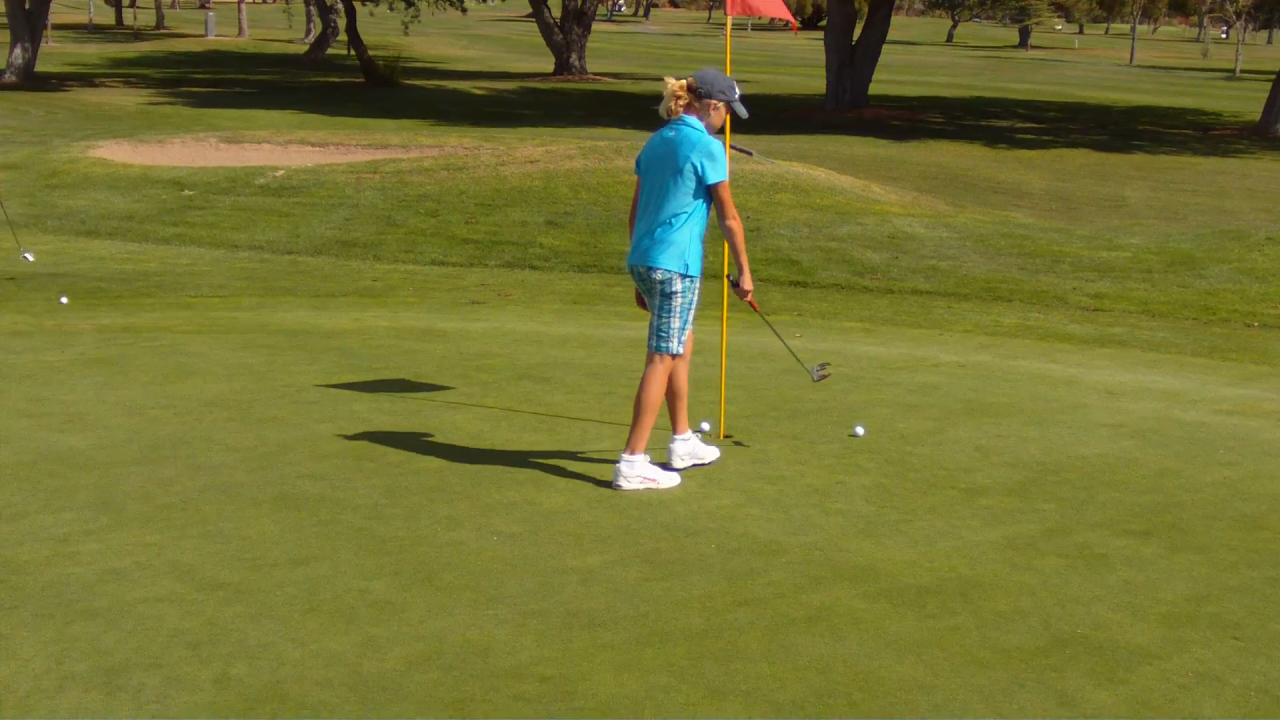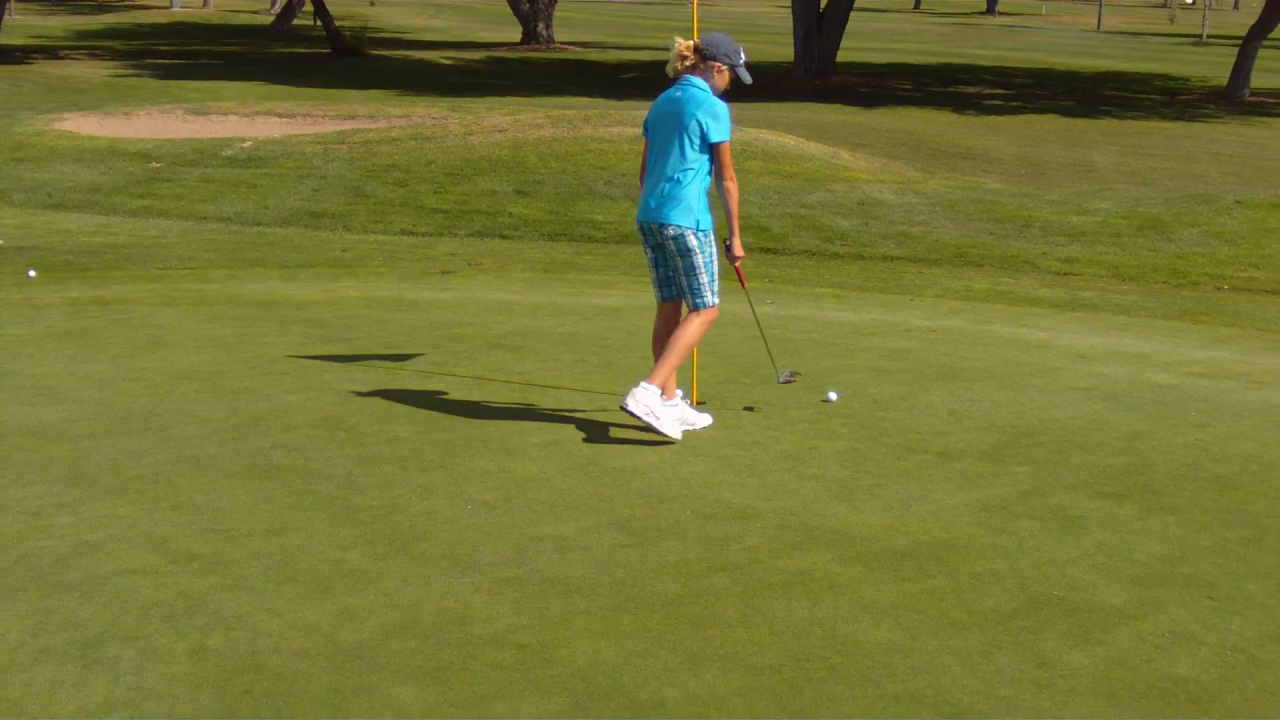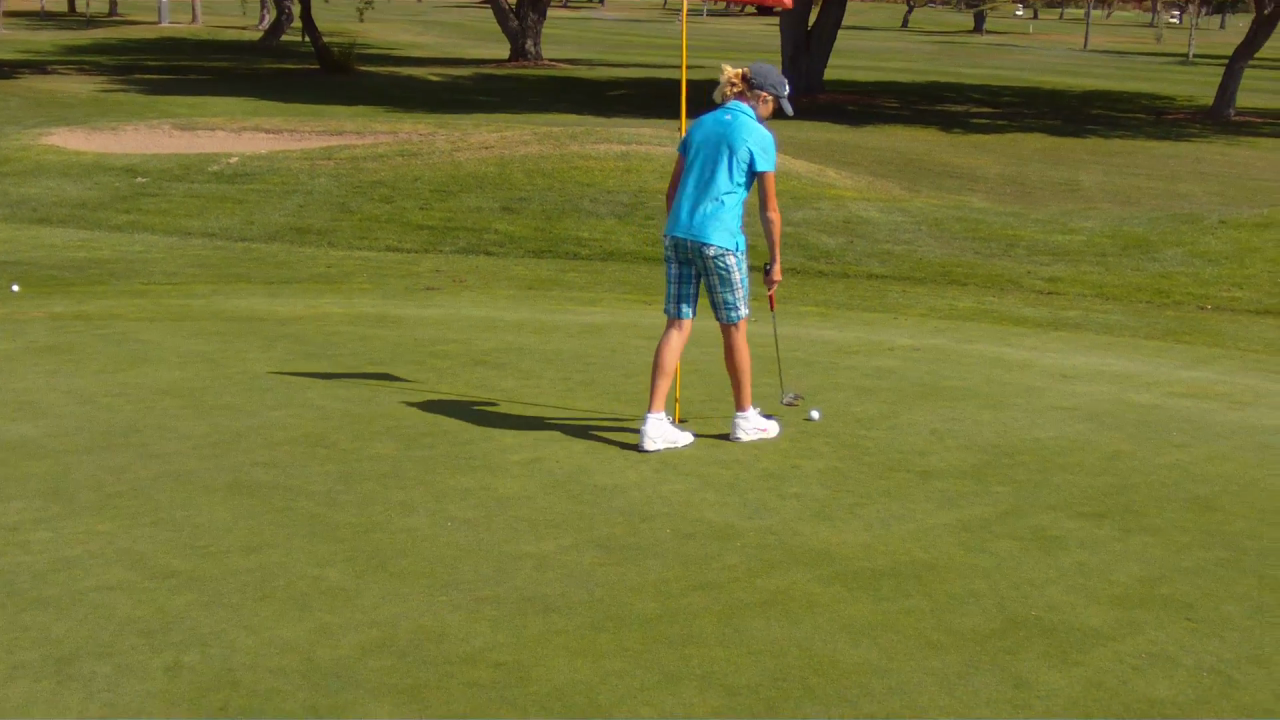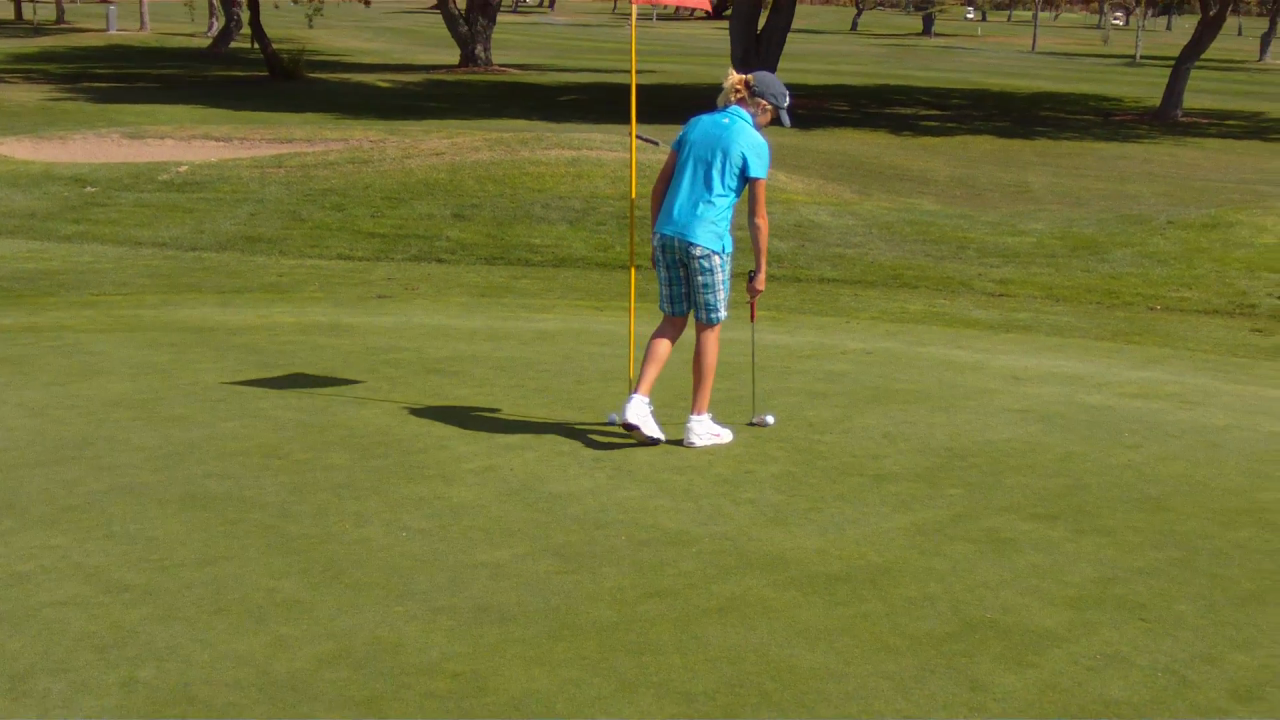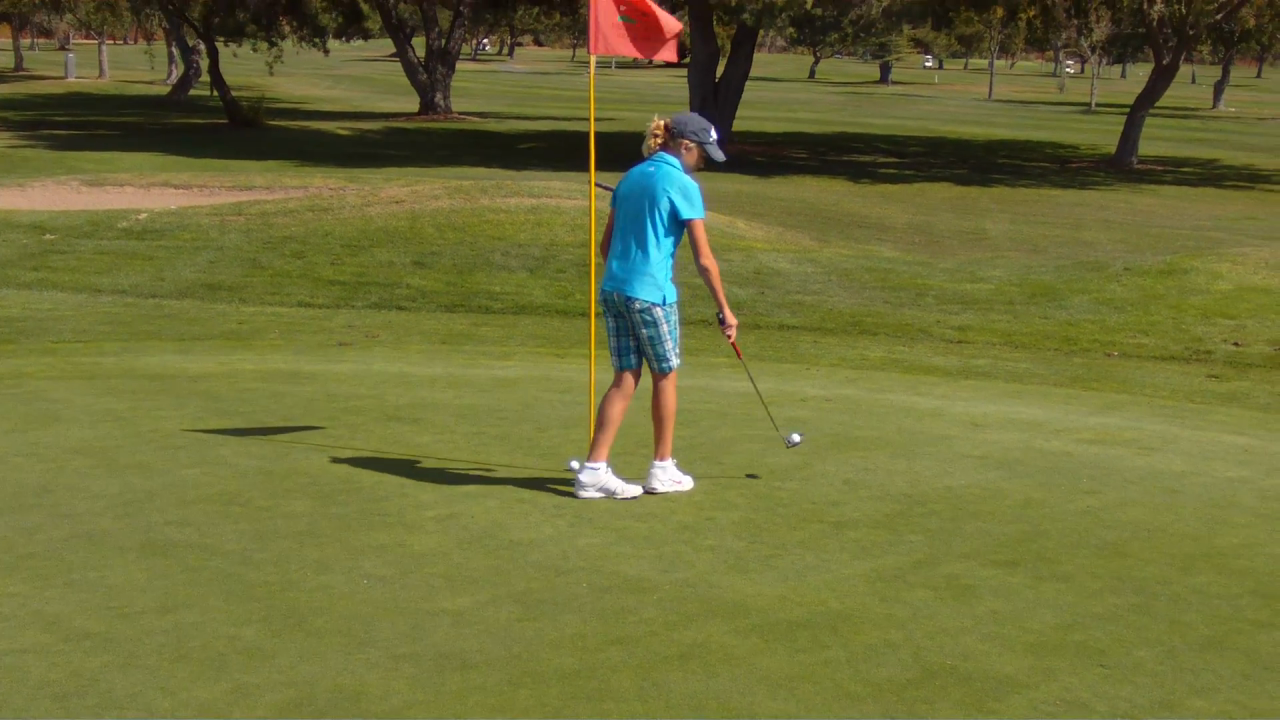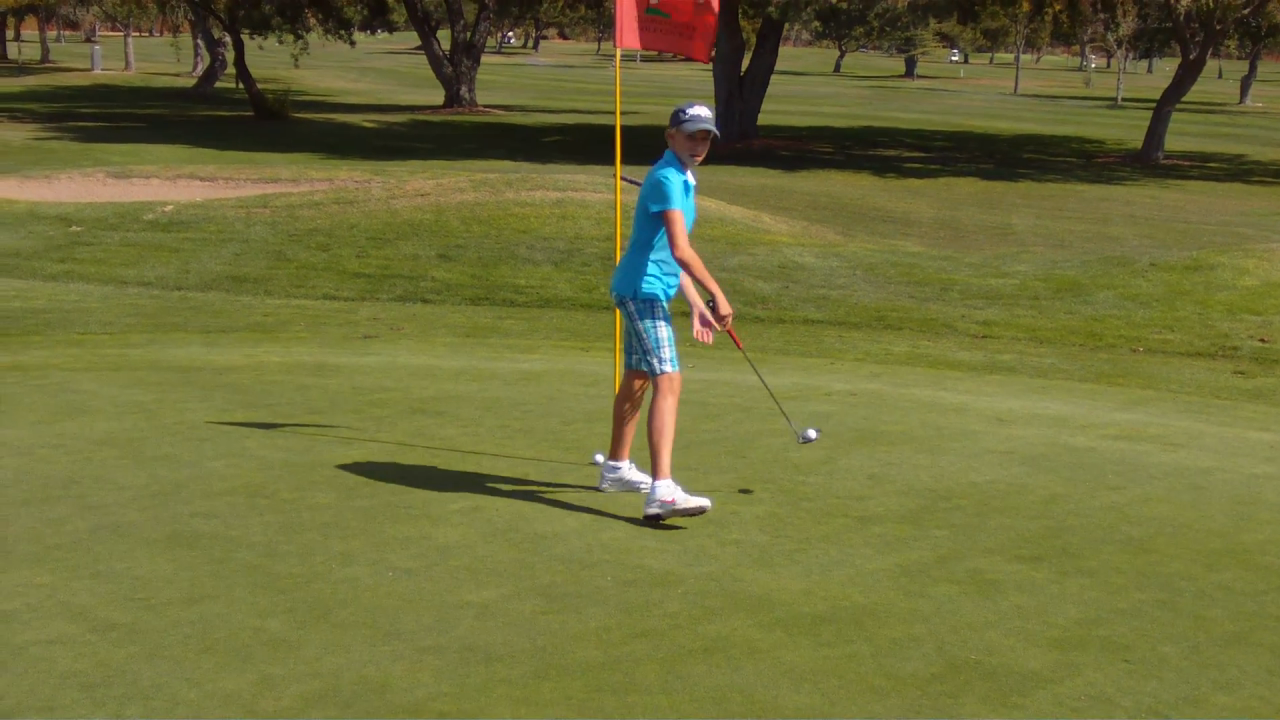
dt=0.5s
person 1, frame 1
left shoulder: (657, 141)
right shoulder: (707, 147)
left elbow: (634, 212)
right elbow: (729, 217)
right wrist: (743, 270)
left hip: (643, 260)
right hip: (676, 264)
left knee: (681, 345)
right knee: (662, 358)
left ankle: (683, 442)
right ankle: (632, 463)
person 1, frame 2
left shoulder: (663, 103)
right shoulder: (712, 107)
right elbow: (726, 178)
right wrist: (735, 236)
left hip: (649, 216)
right hip: (686, 220)
left knee: (670, 308)
right knee: (704, 311)
left ankle: (673, 404)
right ankle: (648, 392)
person 1, frame 3
left shoulder: (701, 125)
right shoulder: (759, 136)
left elbow: (674, 188)
right elbow: (769, 208)
right wrist: (775, 261)
left hip: (679, 234)
right hip: (720, 241)
left knee: (678, 326)
right knee: (735, 327)
left ankle: (655, 422)
right ankle: (745, 417)
person 1, frame 4
left shoulder: (695, 125)
right shoulder: (754, 143)
left elbow: (660, 186)
right elbow: (757, 216)
right wrist: (760, 270)
left hip: (668, 234)
right hip: (707, 241)
left knee: (672, 321)
right knee: (708, 328)
left ankle: (638, 402)
right ankle: (699, 422)
person 1, frame 5
left shoulder: (630, 177)
right shoulder: (683, 186)
left elbow: (607, 242)
right elbow: (704, 258)
right wrist: (725, 310)
left hip: (612, 289)
right hip: (651, 292)
left knee: (625, 378)
right knee: (665, 376)
left ankle: (594, 471)
right ankle: (663, 468)
person 1, frame 6
left shoulder: (685, 181)
right shoulder: (667, 179)
left elbow: (681, 256)
right elbow: (679, 251)
left wrist: (696, 308)
right wrist: (718, 295)
left hip: (653, 290)
right hip: (643, 290)
left knee: (638, 377)
right knee: (668, 381)
left ankle: (617, 467)
right ankle: (661, 488)
